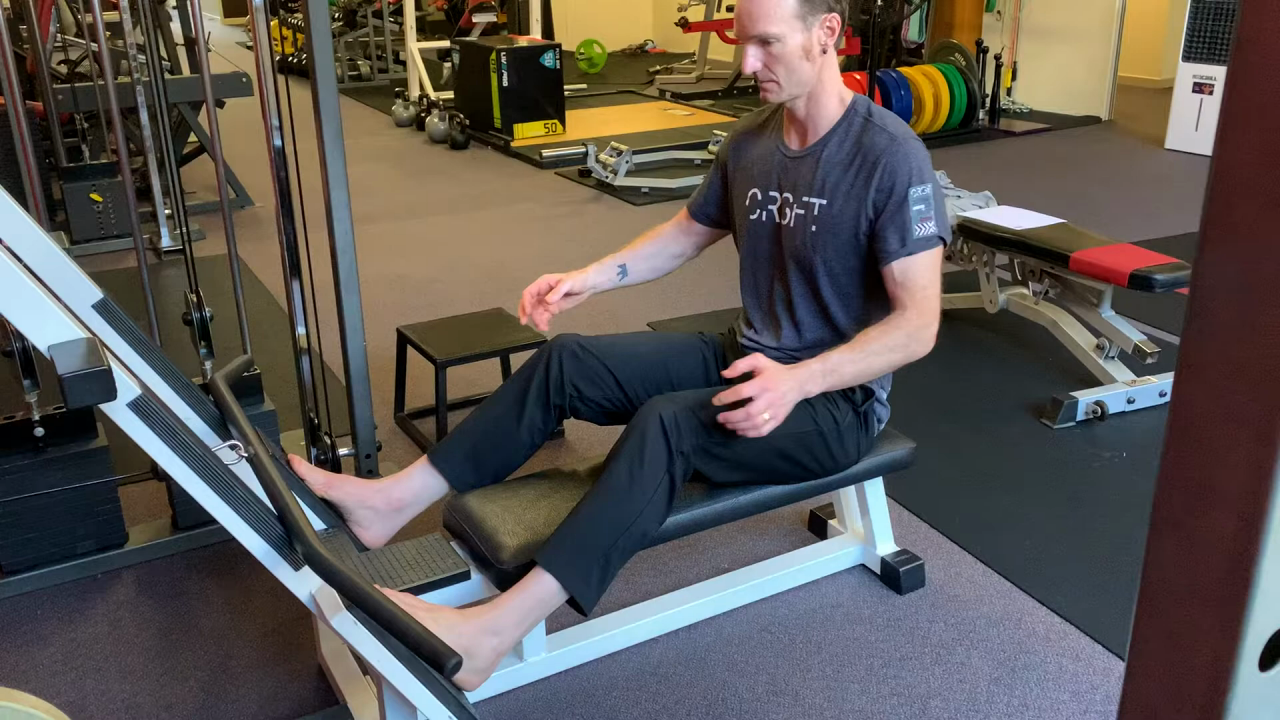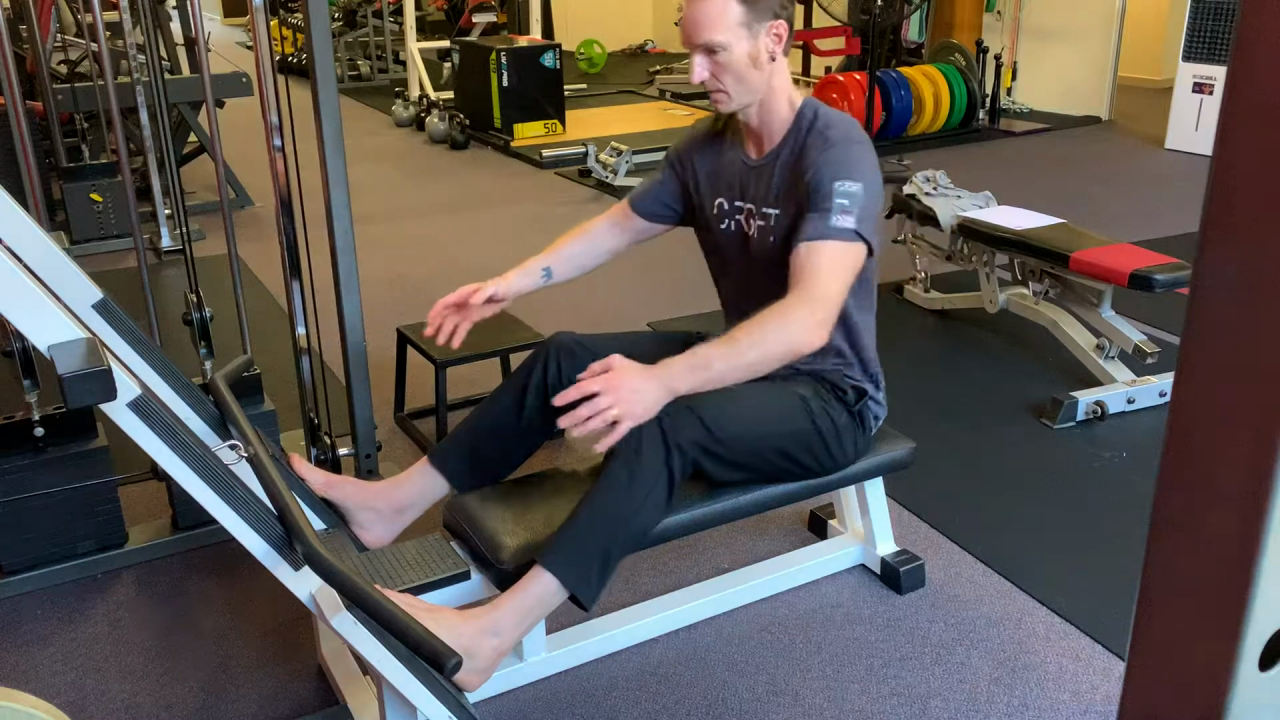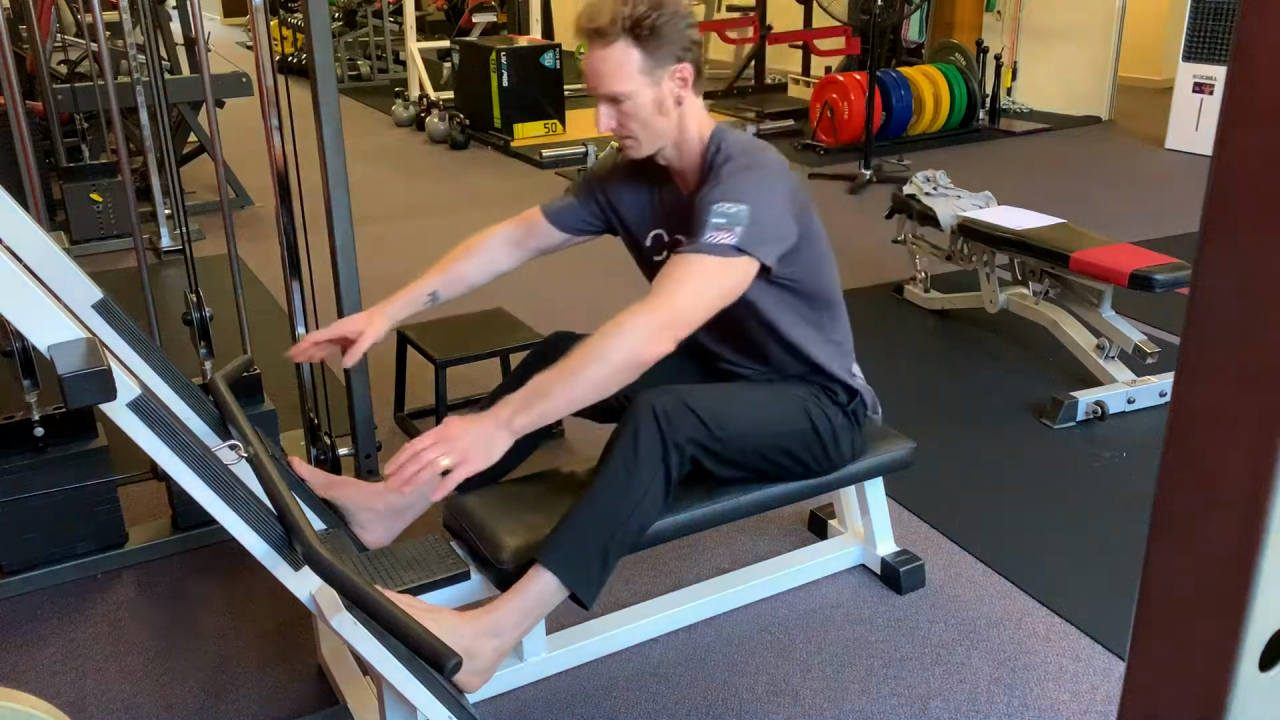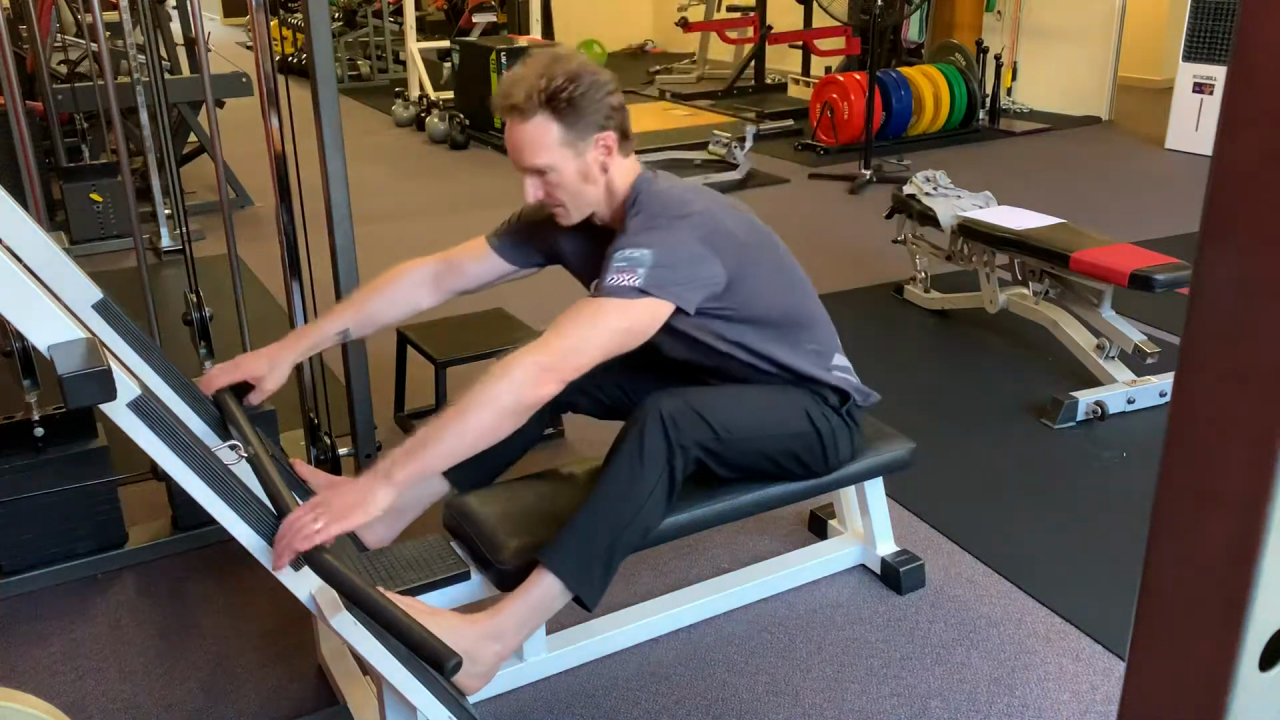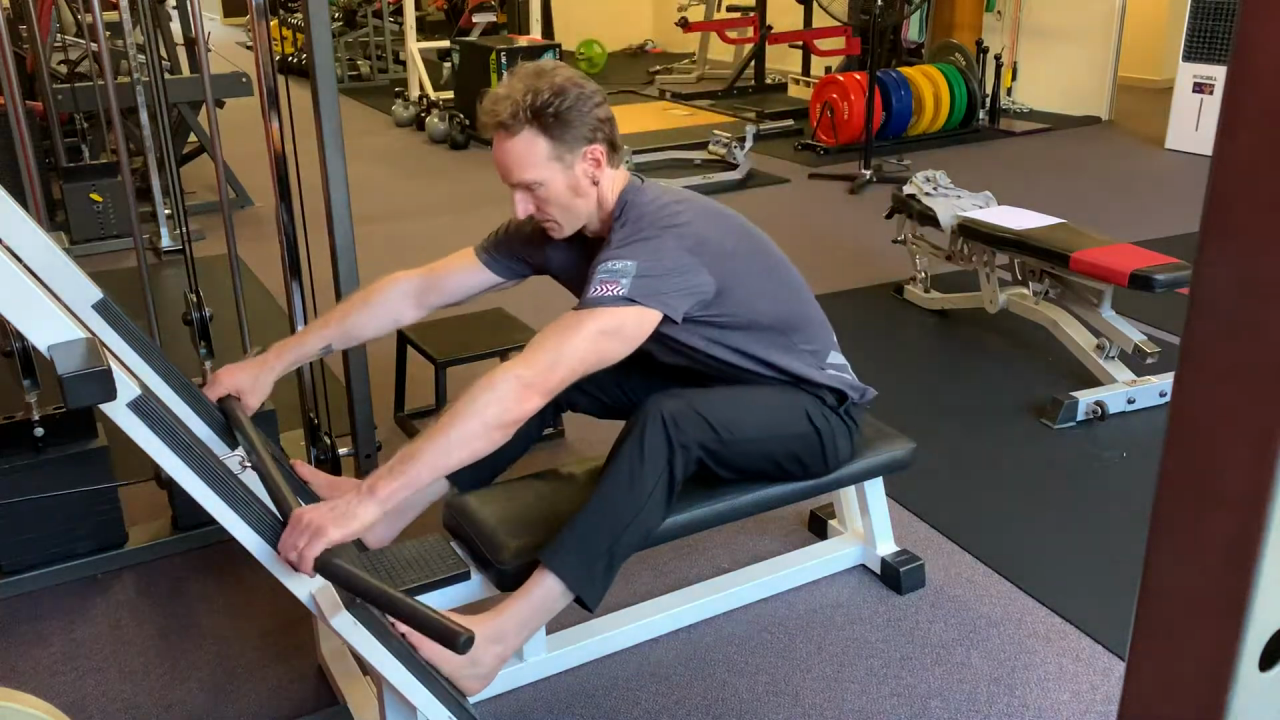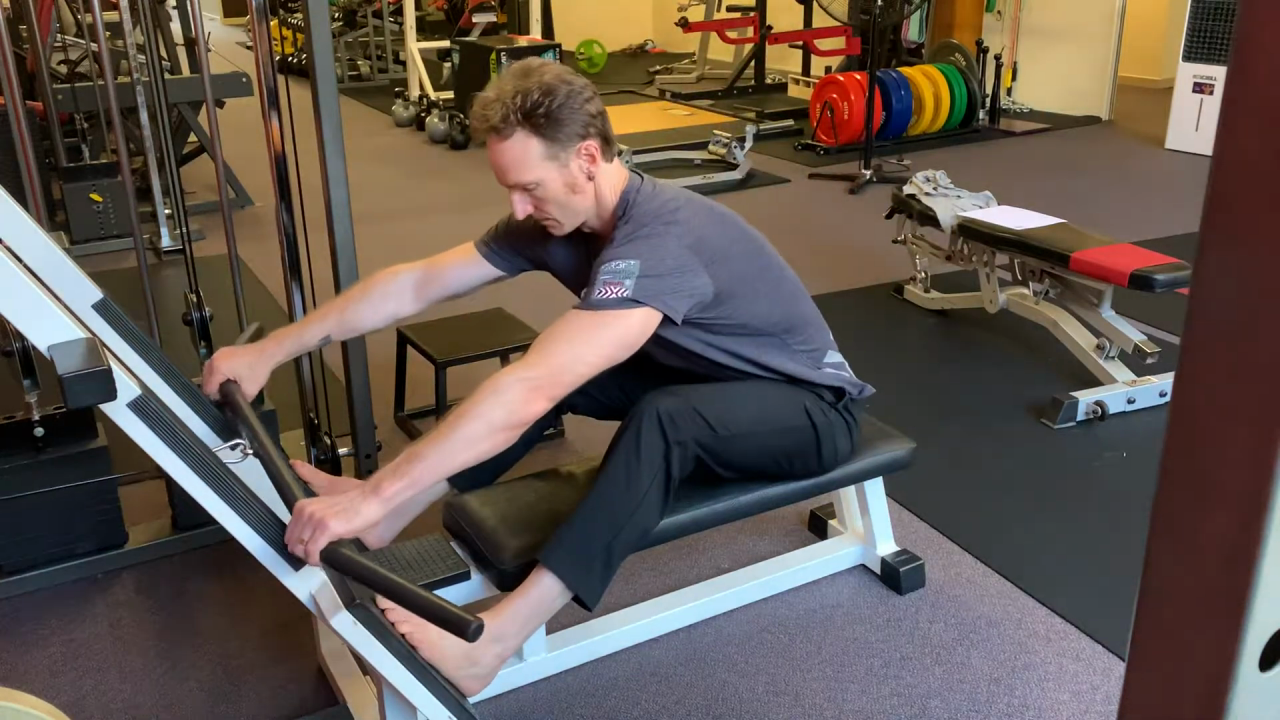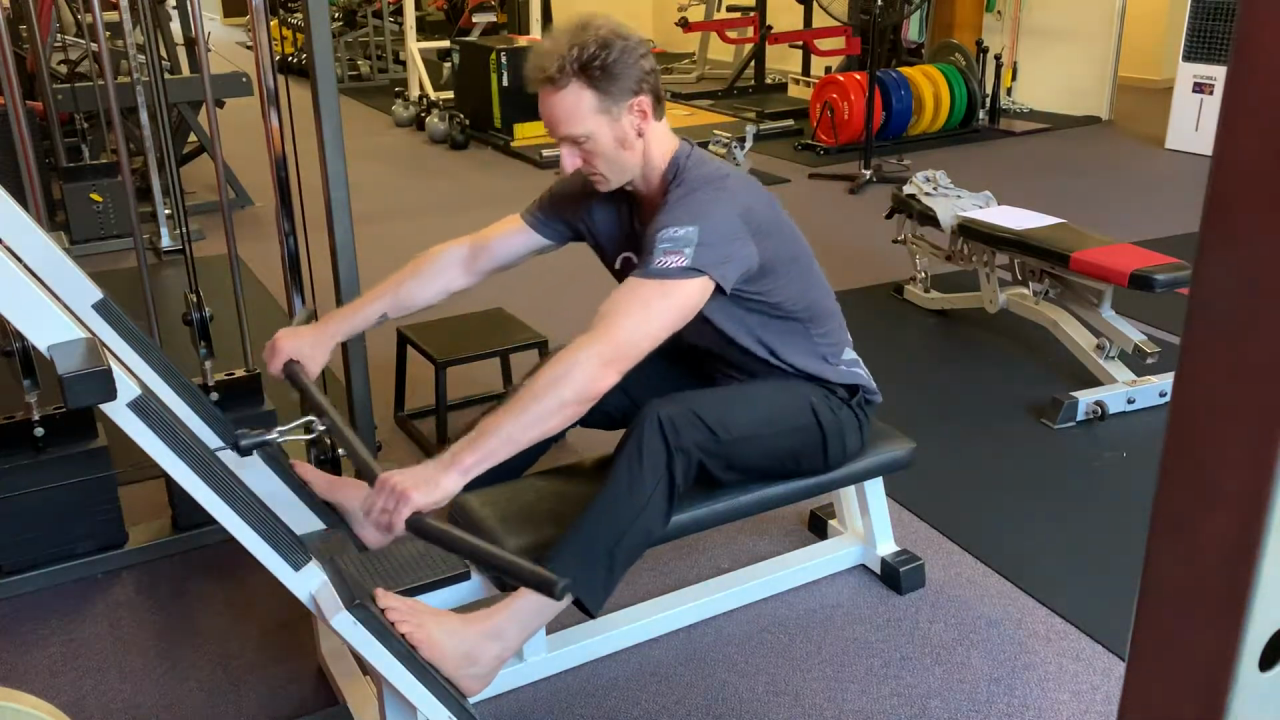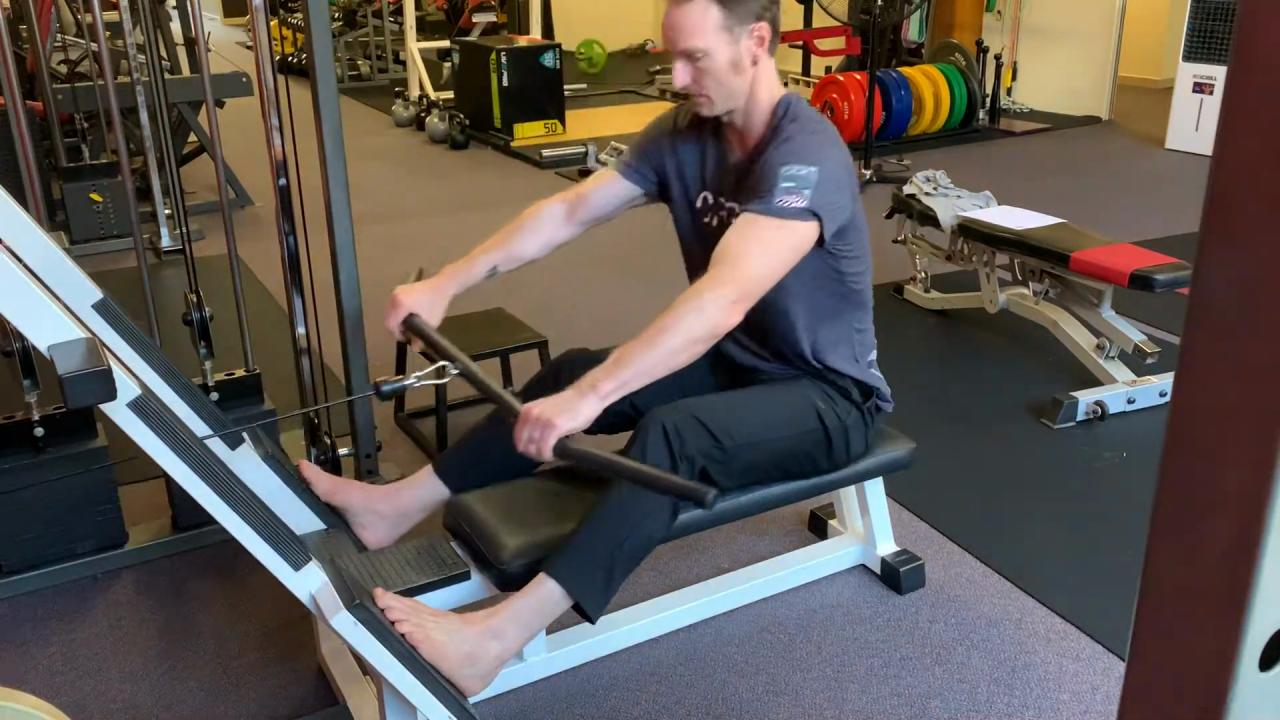
dt=0.3s
person 1, frame 1
left shoulder: (888, 156)
right shoulder: (752, 142)
left elbow: (916, 324)
right elbow: (687, 232)
left wrist: (797, 381)
right wrist: (588, 278)
left hip: (836, 399)
right hip: (753, 360)
left knee: (670, 422)
right knee: (567, 362)
left ankle: (497, 627)
right ankle: (392, 500)
person 1, frame 2
left shoulder: (834, 152)
right shoulder: (710, 147)
left elbow: (808, 318)
right elbow: (620, 225)
left wrist: (662, 383)
right wrist: (516, 280)
left hip: (829, 399)
right hip: (743, 360)
left knee: (664, 427)
right knee: (562, 358)
left ankle: (497, 629)
right ankle: (393, 501)
person 1, frame 3
left shoulder: (748, 183)
right shoulder: (630, 172)
left elbow: (657, 329)
right elbow: (514, 238)
left wrist: (501, 426)
right wrist: (387, 312)
left hip: (816, 405)
right hip: (723, 370)
left knee: (662, 415)
right knee: (563, 357)
left ankle: (493, 629)
right ankle: (388, 505)
person 1, frame 4
left shoulder: (671, 230)
right shoulder: (567, 213)
left elbow: (541, 373)
right elbow: (436, 278)
left wrist: (383, 484)
right wrist: (290, 350)
left hip: (810, 407)
right hip: (711, 371)
left knee: (667, 420)
right knee: (545, 378)
left ankle: (494, 636)
right ankle: (380, 520)
person 1, frame 5
left shoulder: (658, 240)
right shoulder: (554, 223)
left elbow: (521, 392)
right elbow: (416, 291)
left wrist: (368, 499)
right wrist: (271, 363)
left hip: (810, 405)
right hip: (716, 370)
left knee: (670, 422)
right knee: (548, 370)
left ankle: (494, 638)
right ankle: (393, 515)
person 1, frame 6
left shoulder: (659, 239)
right shoulder: (555, 218)
left elbow: (528, 394)
right elbow: (416, 285)
left wrist: (372, 496)
right wrist: (267, 352)
left hip: (808, 405)
right hip: (712, 370)
left knee: (664, 418)
right knee: (548, 373)
left ankle: (490, 638)
right ankle: (392, 516)
person 1, frame 7
left shoulder: (706, 207)
right shoulder: (598, 186)
left elbow: (600, 363)
right elbow: (468, 258)
left wrist: (450, 471)
right wrist: (331, 330)
left hip: (818, 400)
right hip: (720, 367)
left knee: (669, 426)
right knee: (556, 385)
left ankle: (498, 635)
right ankle: (388, 507)
person 1, frame 8
left shoulder: (805, 154)
right shoulder: (687, 132)
left elbow: (722, 298)
right elbow: (568, 212)
left wrist: (584, 402)
right wrist: (447, 282)
left hip: (830, 396)
right hip: (736, 363)
left knee: (673, 433)
right knee: (575, 373)
left ankle: (498, 635)
right ankle: (396, 505)
